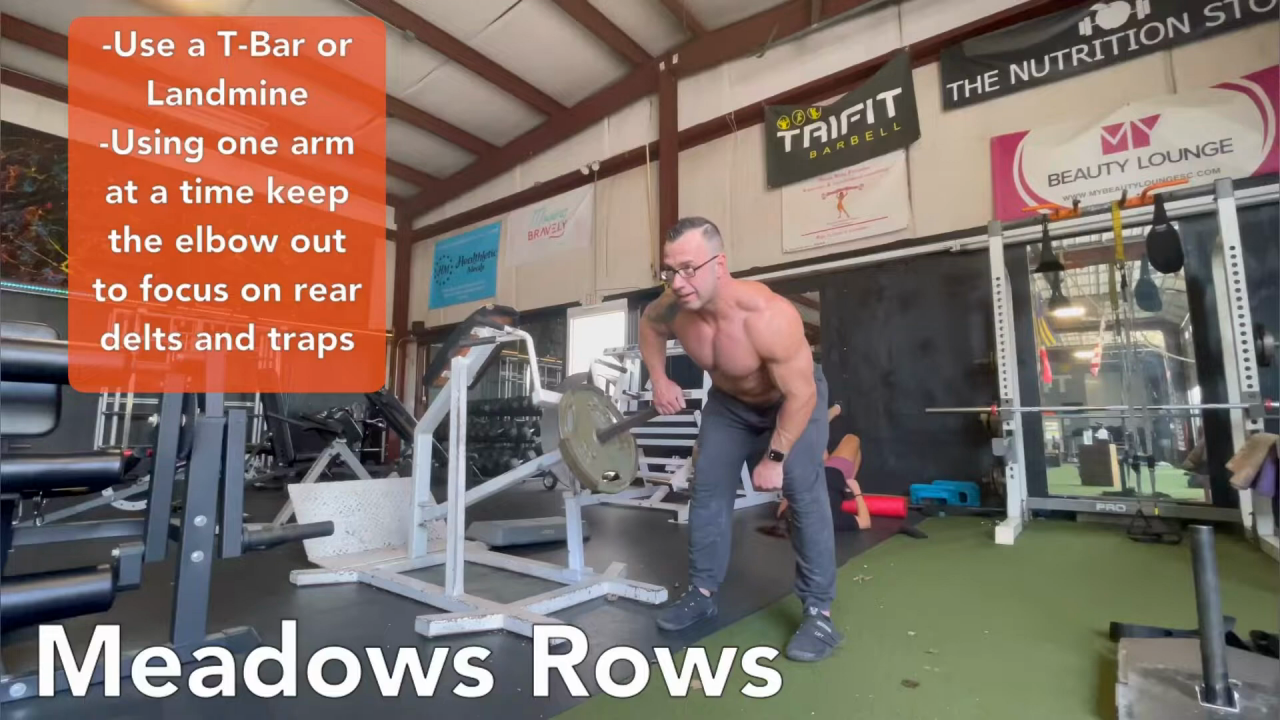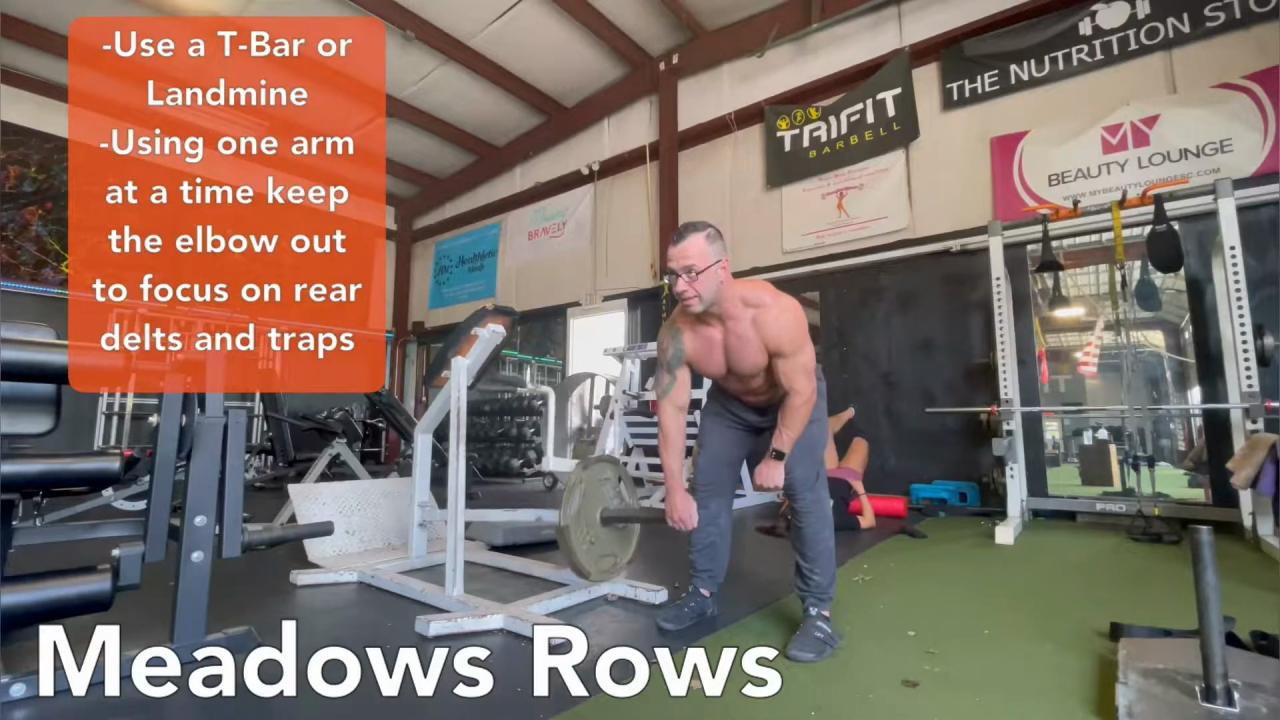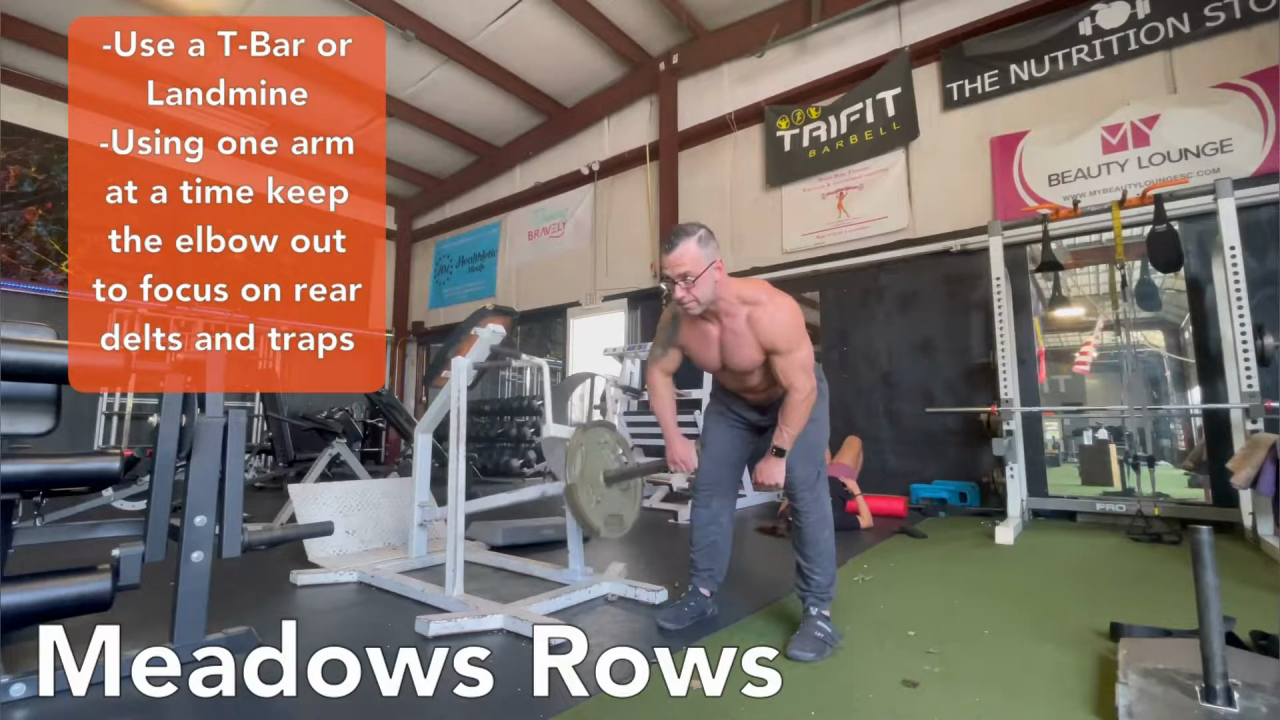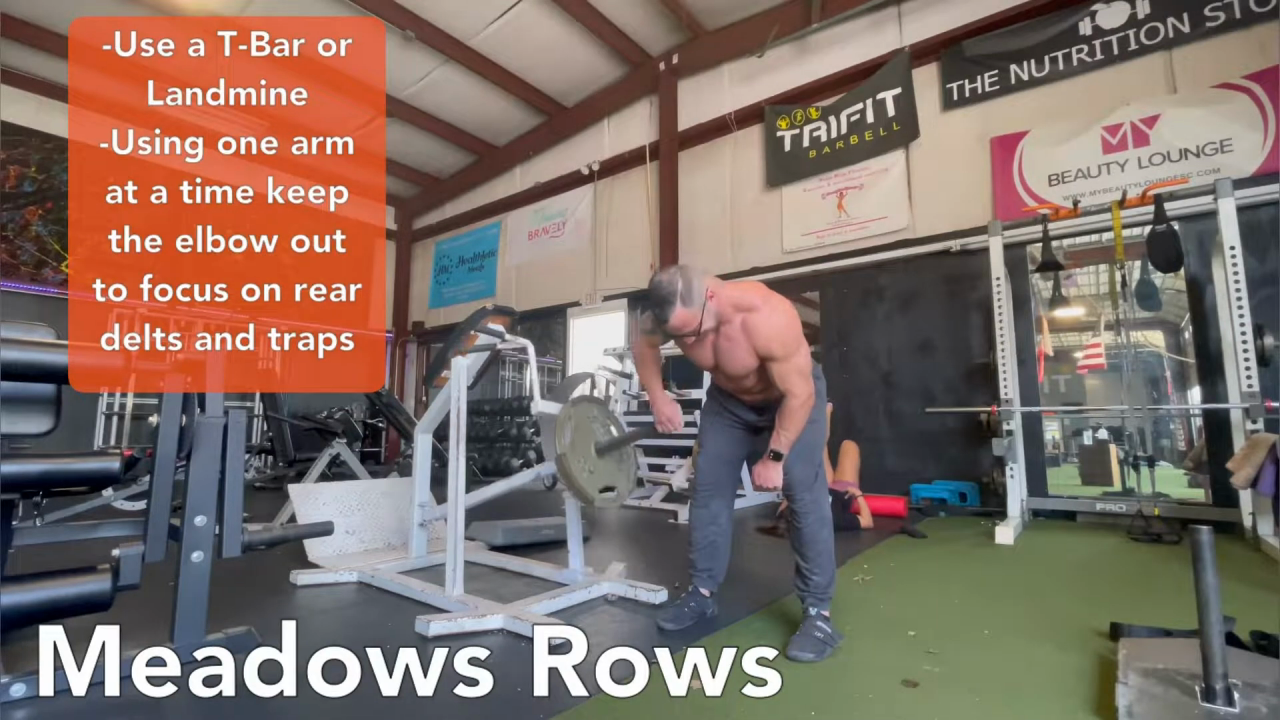
dt=1s
person 1, frame 1
left shoulder: (768, 316)
right shoulder: (675, 306)
left elbow: (801, 395)
right elbow: (648, 323)
left wrist: (775, 458)
right wrist: (659, 379)
left hip: (795, 397)
right hip: (729, 400)
left knee: (804, 494)
right knee: (707, 490)
left ankle: (818, 612)
right ankle: (702, 593)
person 1, frame 2
left shoulder: (775, 313)
right shoulder: (677, 332)
left elbow: (801, 392)
right elbow: (671, 408)
left wrist: (776, 456)
right wrist: (675, 490)
left hip: (793, 398)
right hip: (728, 401)
left knee: (805, 493)
right knee: (707, 491)
left ankle: (818, 612)
right ankle: (702, 593)
person 1, frame 3
left shoulder: (770, 311)
right shoulder: (677, 320)
left elbow: (801, 389)
right elbow: (659, 371)
left wrist: (777, 453)
right wrist: (673, 439)
left hip: (796, 397)
right hip: (731, 401)
left knee: (805, 493)
right knee: (709, 489)
left ankle: (819, 613)
right ankle: (703, 593)
person 1, frame 4
left shoulder: (767, 316)
right shoulder: (677, 314)
left elbow: (799, 394)
right elbow: (642, 339)
left wrist: (775, 457)
right wrist: (656, 393)
left hip: (793, 396)
right hip: (728, 400)
left knee: (804, 492)
right knee: (708, 489)
left ankle: (818, 612)
right ankle: (702, 593)
